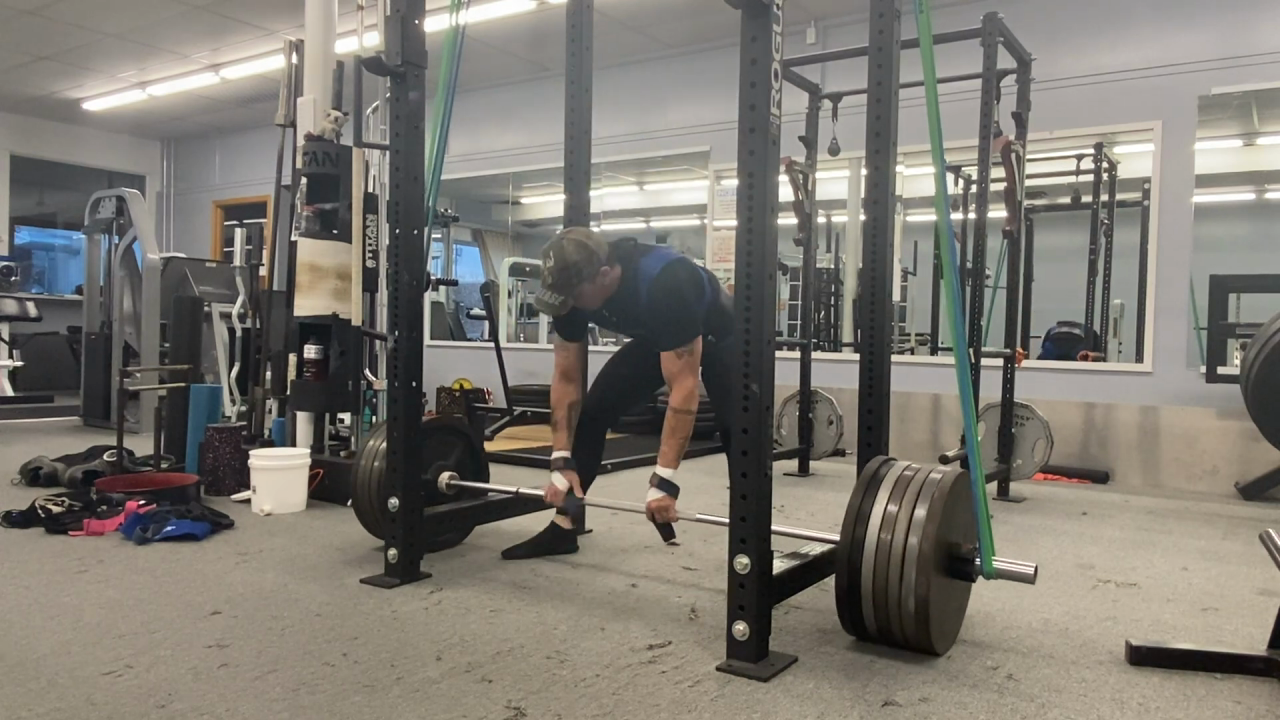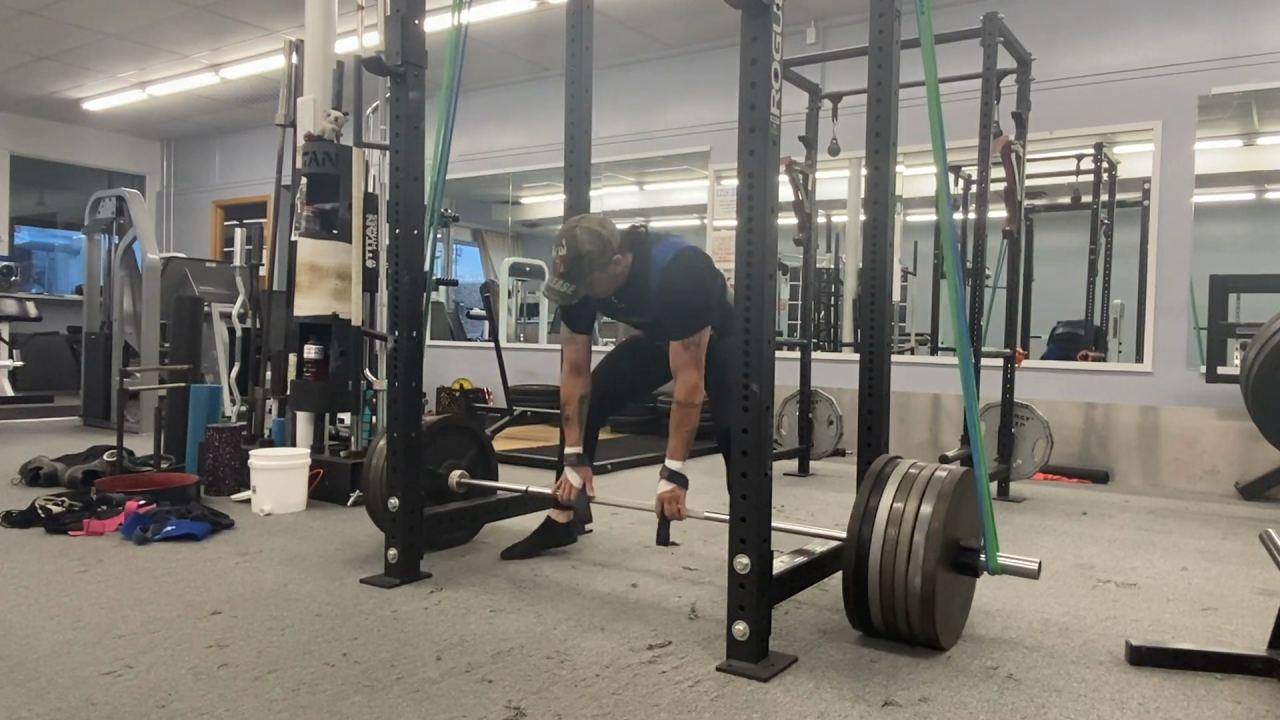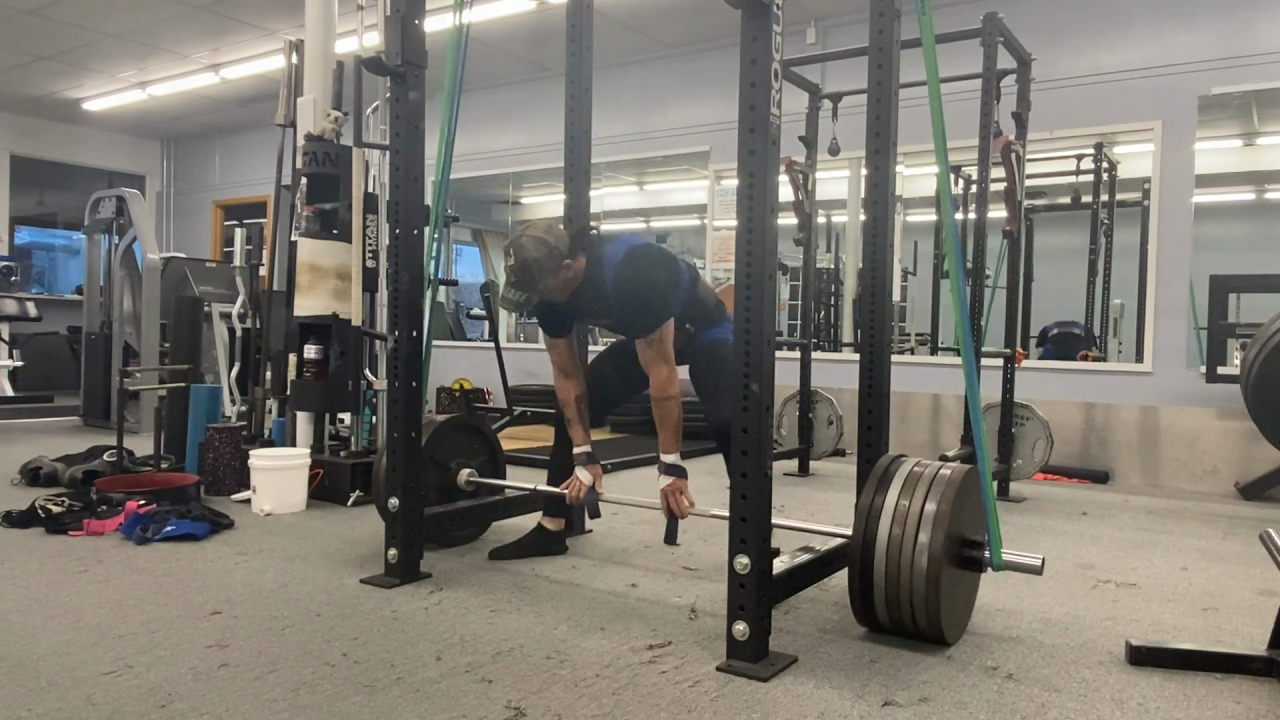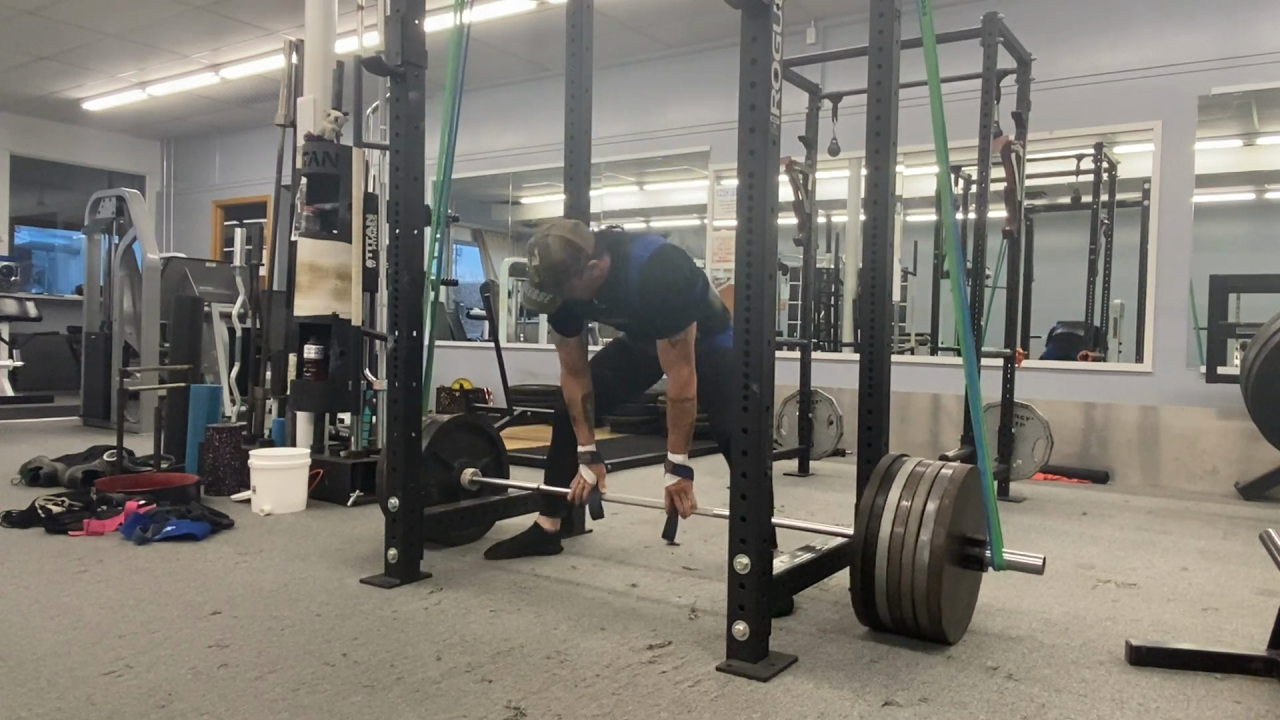
dt=0.3s
person 1, frame 1
left shoulder: (667, 282)
right shoulder: (571, 289)
left elbow: (684, 387)
right elbow: (567, 377)
left wrist: (664, 481)
right wrist: (562, 462)
left hip: (716, 337)
right hip: (653, 340)
right knee: (589, 412)
right ankle: (564, 528)
person 1, frame 2
left shoulder: (679, 270)
right shoulder: (579, 276)
left elbow: (689, 380)
right elbow: (575, 370)
left wrist: (673, 473)
right wrist: (574, 459)
left hip: (719, 338)
right hip: (656, 337)
left knee: (732, 428)
right knee: (585, 406)
right ankle: (561, 521)
person 1, frame 3
left shoulder: (634, 271)
right shoulder: (548, 290)
left elbow: (662, 374)
right elbow: (567, 375)
left wrist: (670, 467)
right wrist: (583, 457)
left hip: (703, 330)
right hip: (639, 339)
left knee: (726, 422)
right knee: (571, 415)
right ankle: (550, 530)
person 1, frame 4
left shoulder: (656, 270)
right shoulder: (560, 286)
left elbow: (681, 373)
right elbow: (575, 372)
left wrist: (678, 467)
right wrist: (587, 456)
left hip: (706, 338)
right hip: (639, 339)
left knee: (732, 432)
right knee: (569, 414)
right ankle: (545, 532)
